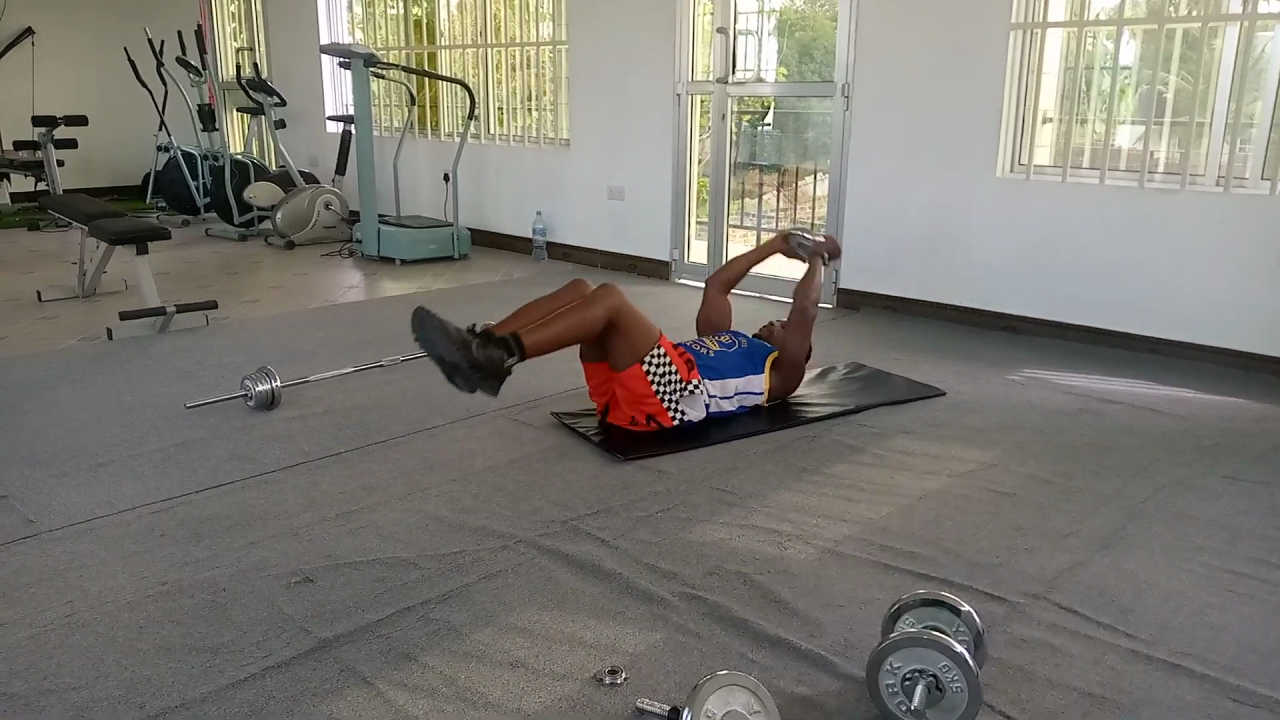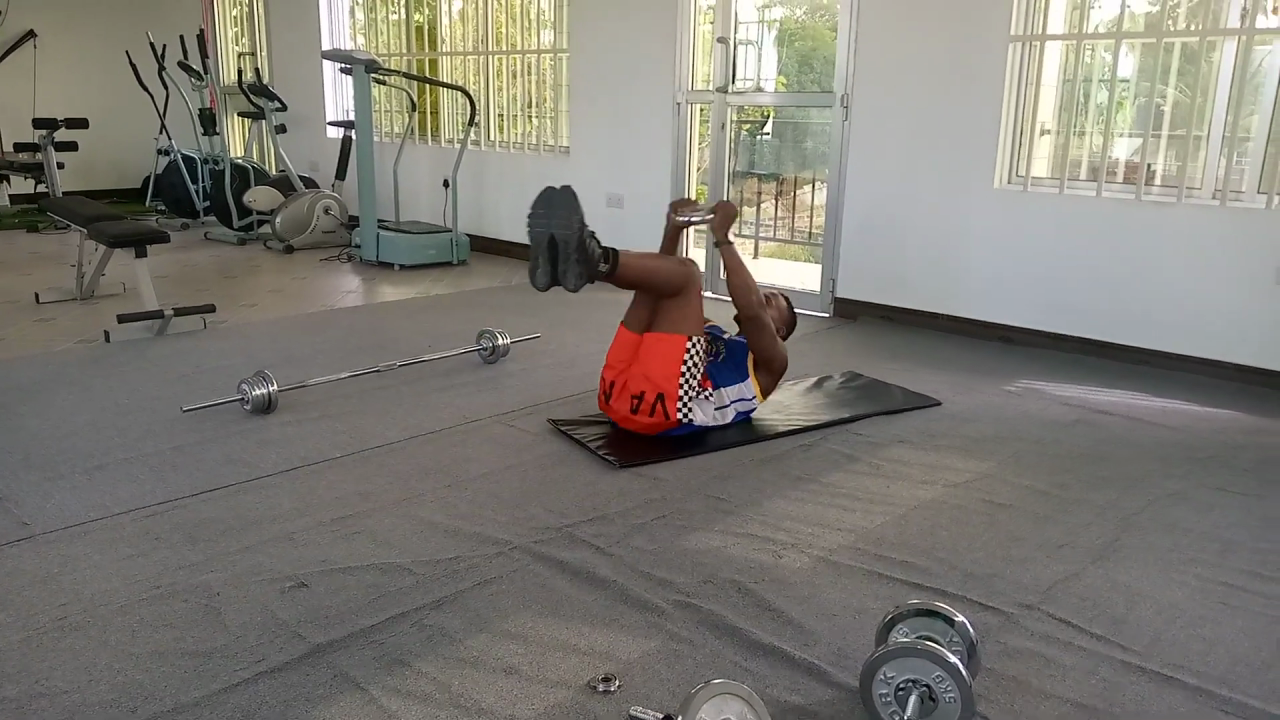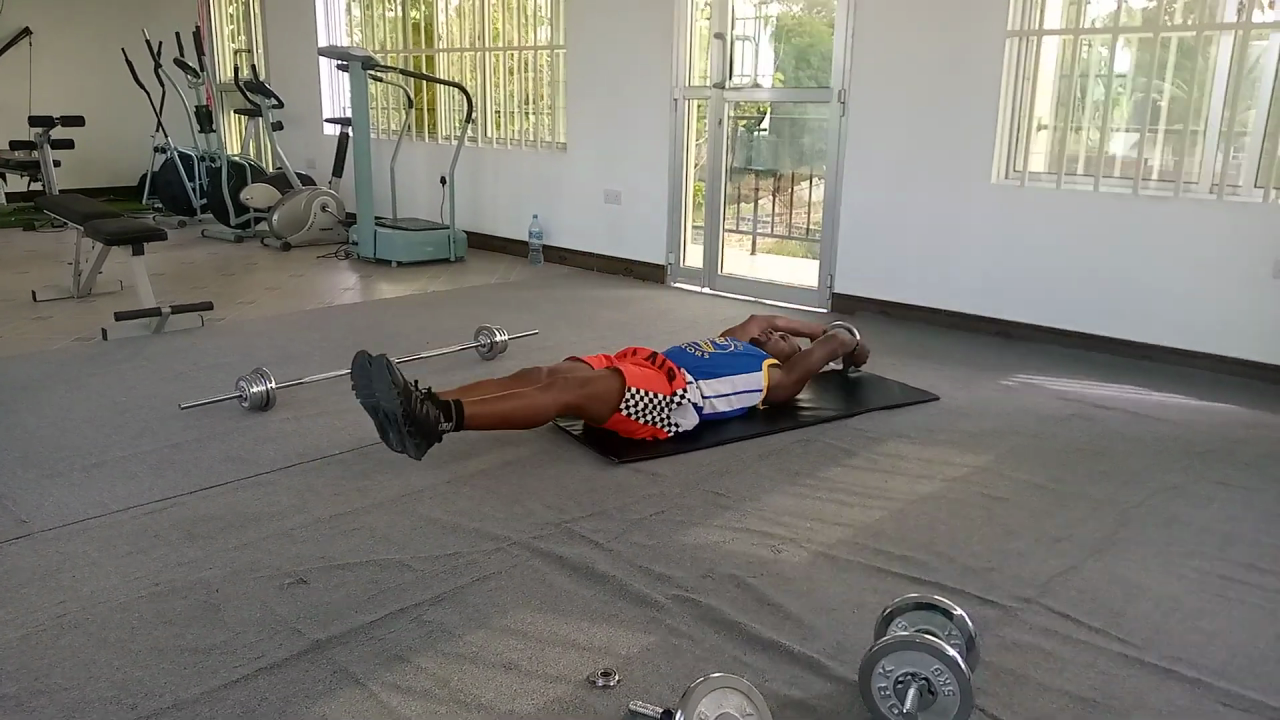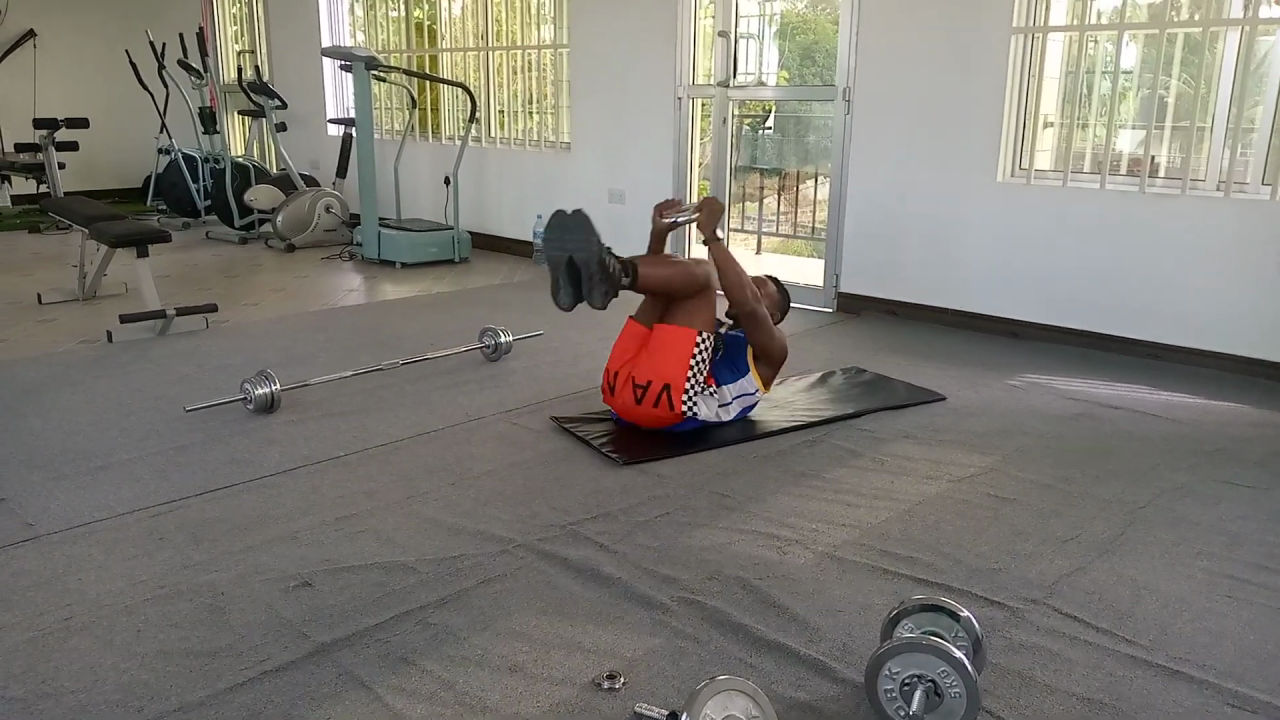
dt=0.7s
person 1, frame 1
left shoulder: (782, 371)
right shoulder: (728, 342)
left elbow: (804, 316)
right elbow: (718, 285)
left wrist: (817, 263)
right wrist: (772, 246)
left hip: (667, 404)
right hip: (620, 394)
left knee: (607, 296)
right knee: (580, 288)
left ankle: (497, 356)
right ankle: (483, 350)
person 1, frame 2
left shoulder: (770, 361)
right shoulder: (710, 336)
left elbow: (752, 310)
right elbow: (652, 278)
left wrist: (722, 239)
right wrist: (674, 230)
left hip: (667, 408)
right hip: (620, 393)
left knee: (684, 273)
left ankle: (595, 259)
right ankle: (566, 263)
person 1, frame 3
left shoulder: (776, 379)
right shoulder: (735, 348)
left elbow: (826, 347)
right elbow: (761, 319)
right wrist: (824, 326)
left hip: (667, 400)
right hip: (642, 365)
left knee: (566, 386)
right knee: (540, 376)
left ankle: (434, 420)
right ankle: (424, 405)
person 1, frame 4
left shoulder: (770, 350)
right shoulder: (712, 331)
left elbow: (748, 306)
right elbow: (660, 279)
left wrist: (712, 237)
right wrist: (659, 234)
left hip: (672, 402)
right hip: (625, 390)
left knee: (703, 272)
right knee: (668, 272)
left ankle: (611, 275)
right ankle: (582, 282)
